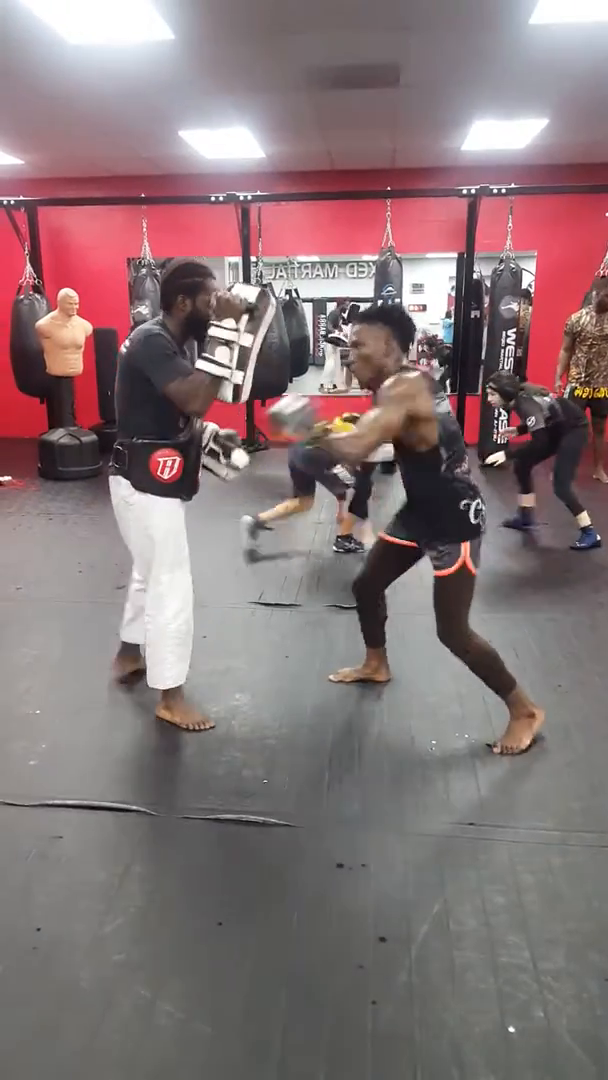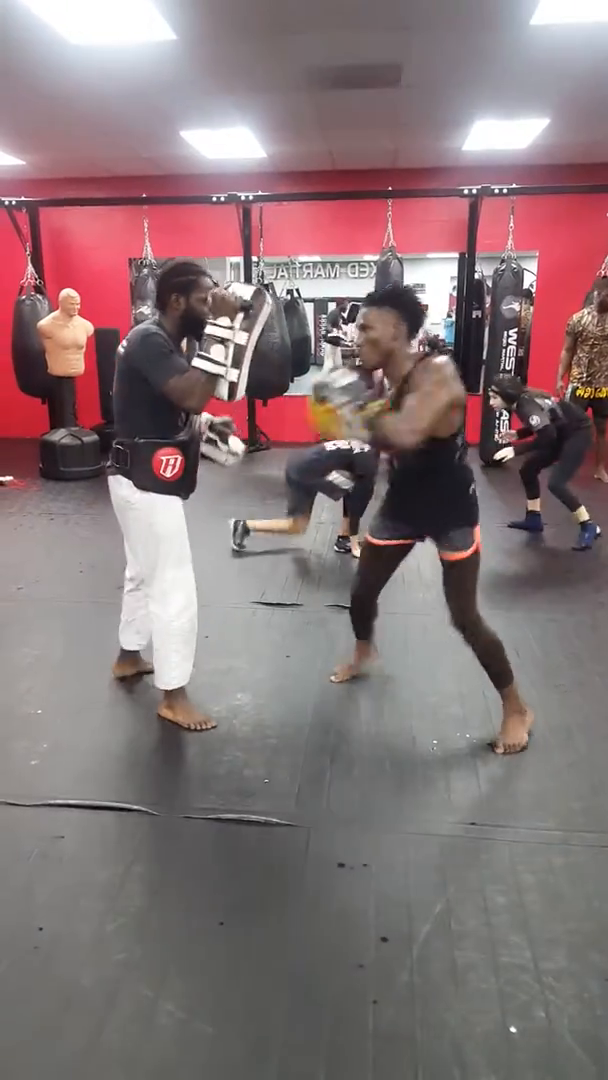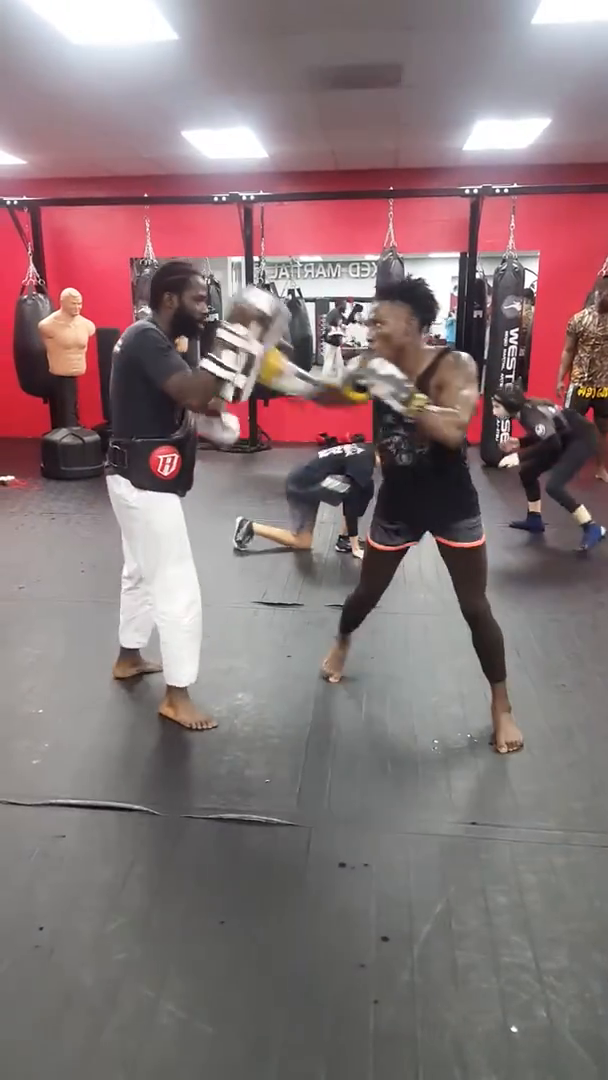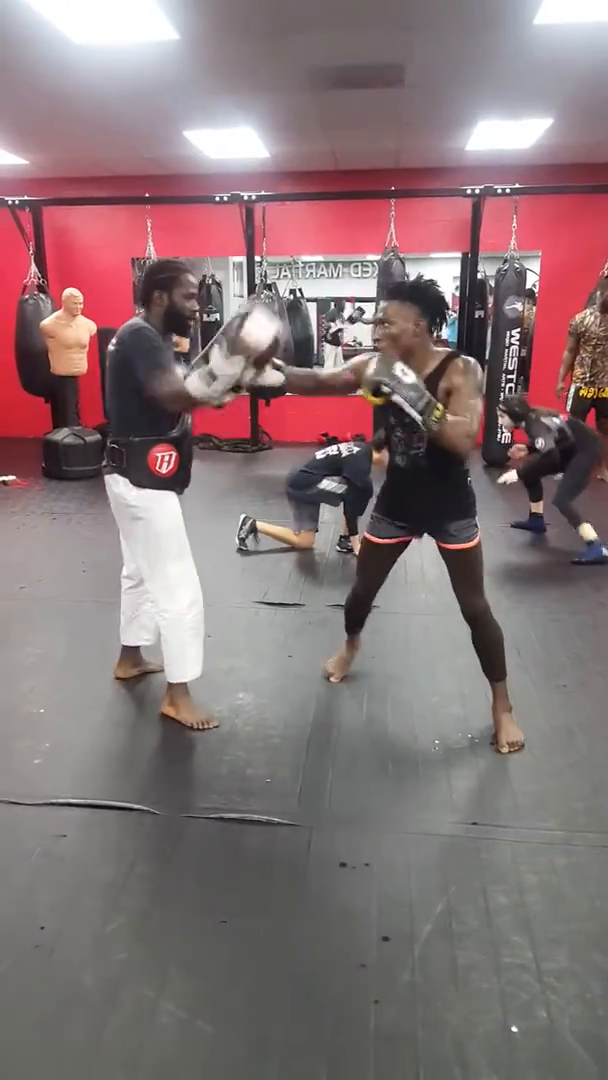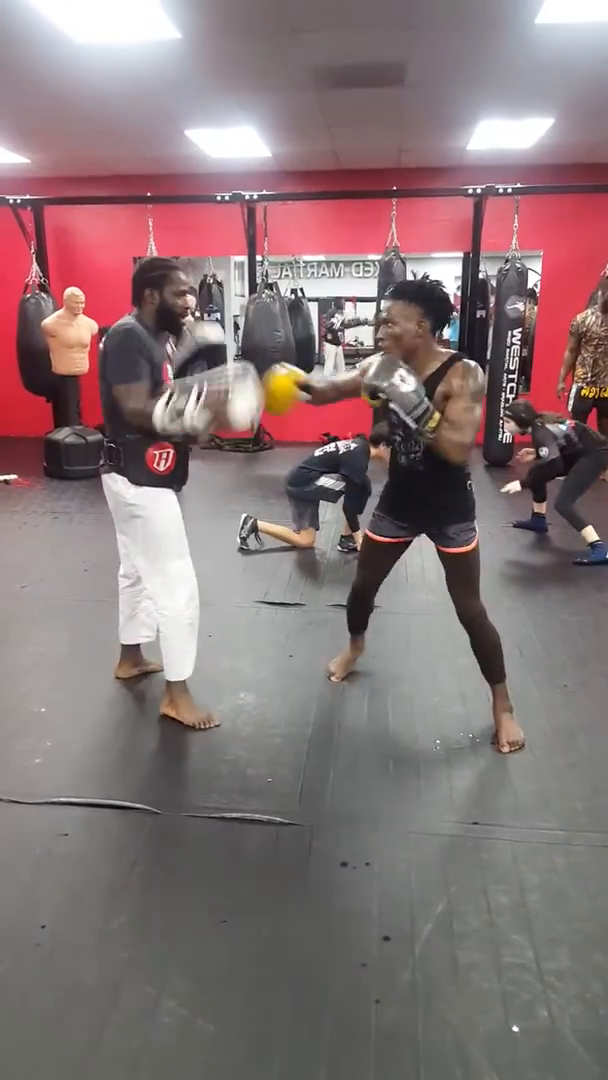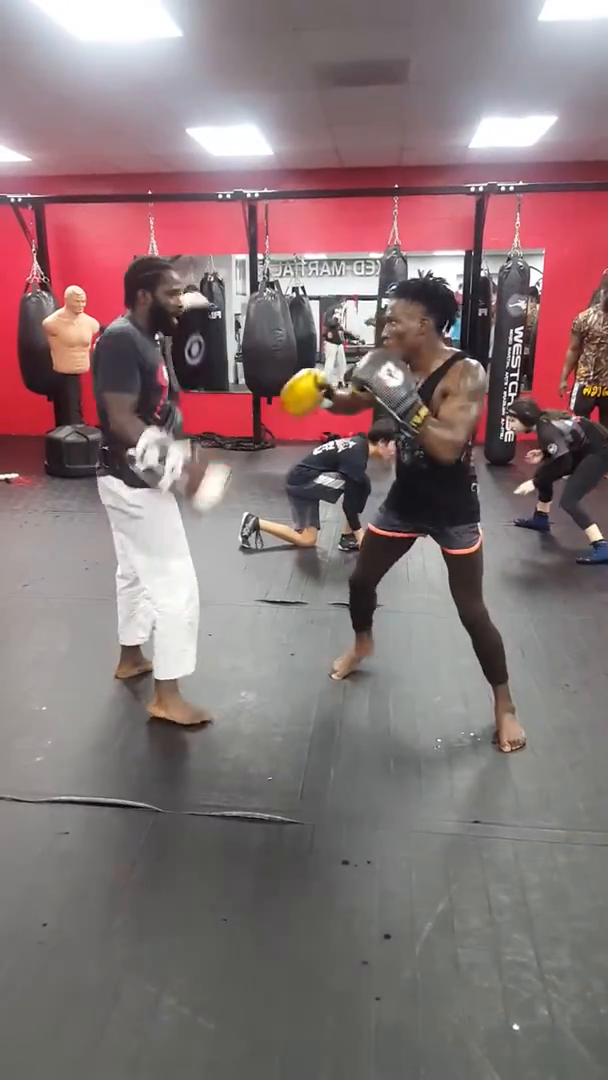
dt=0.1s
person 1, frame 1
left shoulder: (402, 388)
right shoulder: (401, 385)
left elbow: (354, 453)
left hip: (455, 520)
right hip: (421, 512)
left knee: (453, 633)
right knee: (366, 584)
left ankle: (524, 710)
right ankle: (376, 664)
person 1, frame 2
left shoulder: (437, 371)
right shoulder: (389, 375)
left elbow: (408, 435)
right elbow: (391, 439)
left hip: (451, 510)
right hip: (401, 502)
left knee: (465, 617)
right knee: (363, 590)
left ankle: (515, 708)
right ankle: (362, 653)
person 1, frame 3
left shoulder: (456, 365)
right shoulder: (383, 368)
left elbow: (454, 433)
left wrist: (403, 397)
left hip: (454, 506)
right hip: (398, 502)
left knee: (475, 609)
right knee: (366, 593)
left ankle: (501, 705)
right ankle: (341, 645)
person 1, frame 4
left shoulder: (461, 370)
right shoulder: (376, 365)
left elbow: (466, 441)
right elbow: (319, 382)
left wrist: (417, 399)
right wrist: (275, 372)
left hip: (450, 507)
right hip: (396, 502)
left knee: (475, 608)
right knee: (363, 591)
left ankle: (502, 705)
right ankle: (350, 647)
person 1, frame 5
left shoulder: (465, 375)
right shoulder: (383, 367)
left elbow: (461, 449)
right elbow: (332, 391)
left wrist: (415, 404)
right wrist: (304, 386)
left hip: (449, 509)
right hip: (397, 502)
left knee: (471, 611)
right knee: (363, 588)
left ankle: (502, 705)
right ankle: (354, 646)
person 1, frame 6
left shoulder: (466, 374)
right shoulder: (396, 366)
left elbow: (448, 448)
right elbow: (352, 403)
left wrist: (402, 401)
right wrist: (328, 392)
left hip: (454, 509)
right hip: (404, 499)
left knee: (472, 612)
right knee: (361, 579)
left ankle: (504, 705)
right ankle: (361, 645)
person 2, frame 1
left shoulder: (165, 341)
right shoulder: (152, 342)
right elbow: (196, 400)
left wrist: (211, 433)
right wrist: (226, 332)
left hip: (150, 480)
right hip: (146, 485)
left knee: (150, 573)
right knee: (171, 589)
left ankle: (130, 654)
right ankle: (171, 698)
person 2, frame 2
left shoulder: (162, 340)
right shoulder: (149, 342)
right elbow: (193, 396)
left wrist: (207, 426)
right wrist: (222, 328)
left hip: (148, 479)
right hip: (146, 483)
left knee: (144, 574)
right knee: (174, 588)
left ankle: (130, 656)
right ankle: (173, 697)
person 2, frame 3
left shoulder: (156, 337)
right shoulder: (147, 338)
right elbow: (192, 393)
left wrist: (212, 404)
left hip: (138, 478)
right hip: (145, 482)
left knee: (141, 572)
right knee: (176, 586)
left ankle: (128, 657)
right ankle: (176, 696)
person 2, frame 4
left shoulder: (149, 337)
right shoulder: (138, 337)
left elbow: (171, 396)
right elbow: (175, 396)
left wrist: (225, 369)
right wrist: (230, 356)
left hip: (135, 476)
right hip: (144, 480)
left knee: (140, 570)
right knee: (177, 583)
left ankle: (130, 657)
right ankle: (178, 694)
person 2, frame 5
left shoulder: (146, 336)
right shoulder: (128, 336)
left elbow: (154, 402)
right elbow: (135, 409)
left hip: (135, 476)
right hip: (141, 479)
left knee: (137, 570)
right knee: (176, 582)
left ankle: (130, 657)
right ankle: (177, 696)
person 2, frame 6
left shoulder: (140, 337)
right shoulder: (121, 340)
left elbow: (151, 403)
right elbow: (123, 421)
left hip: (126, 477)
right hip: (135, 480)
left knee: (135, 569)
right knee: (175, 581)
left ankle: (131, 657)
right ankle: (166, 694)
